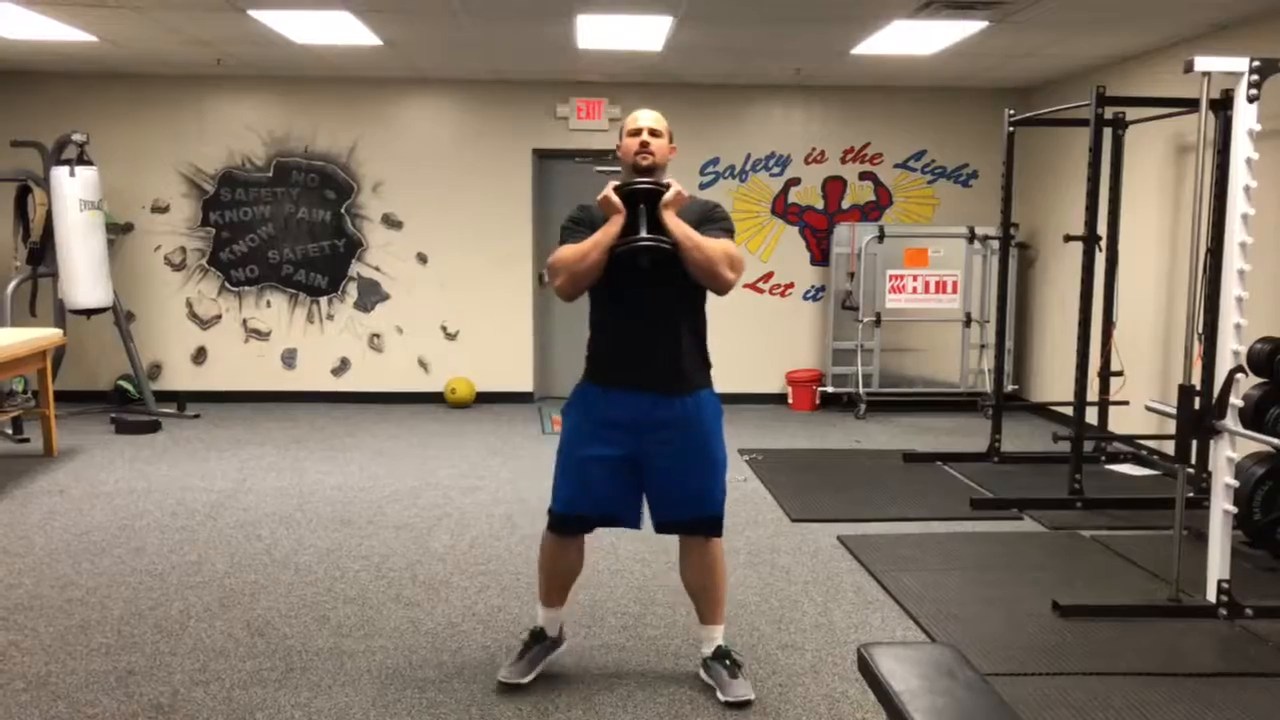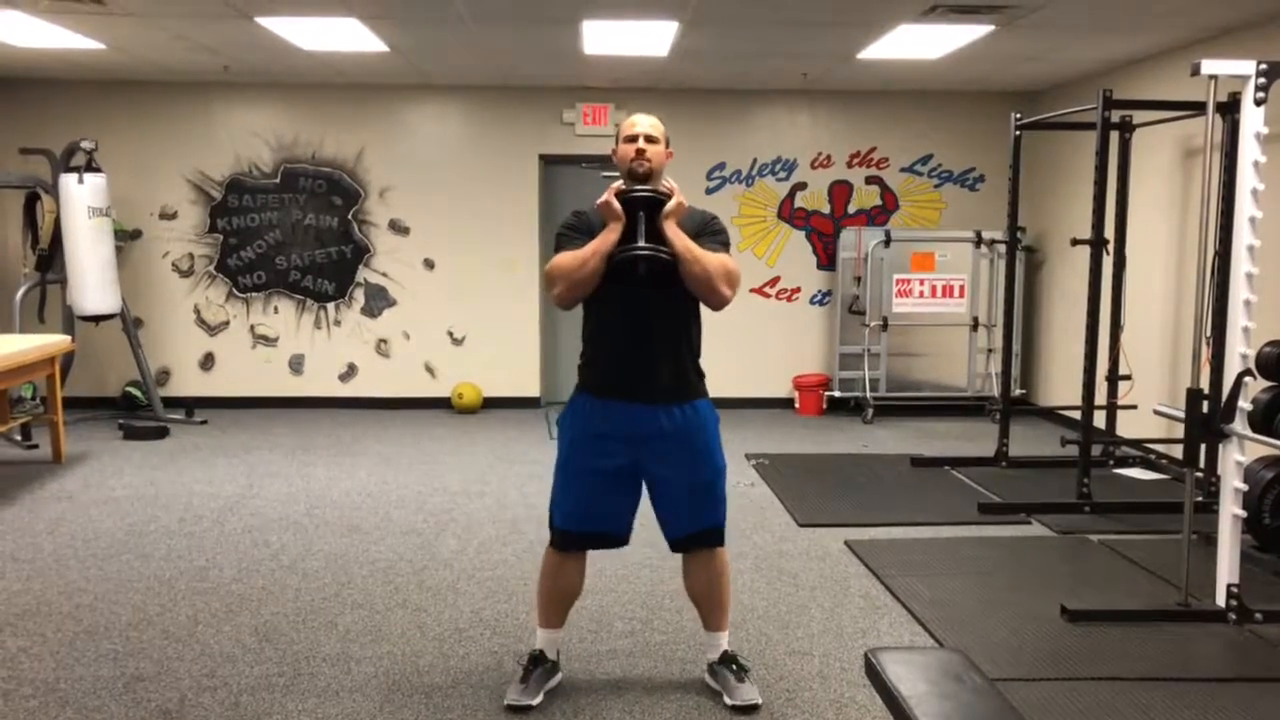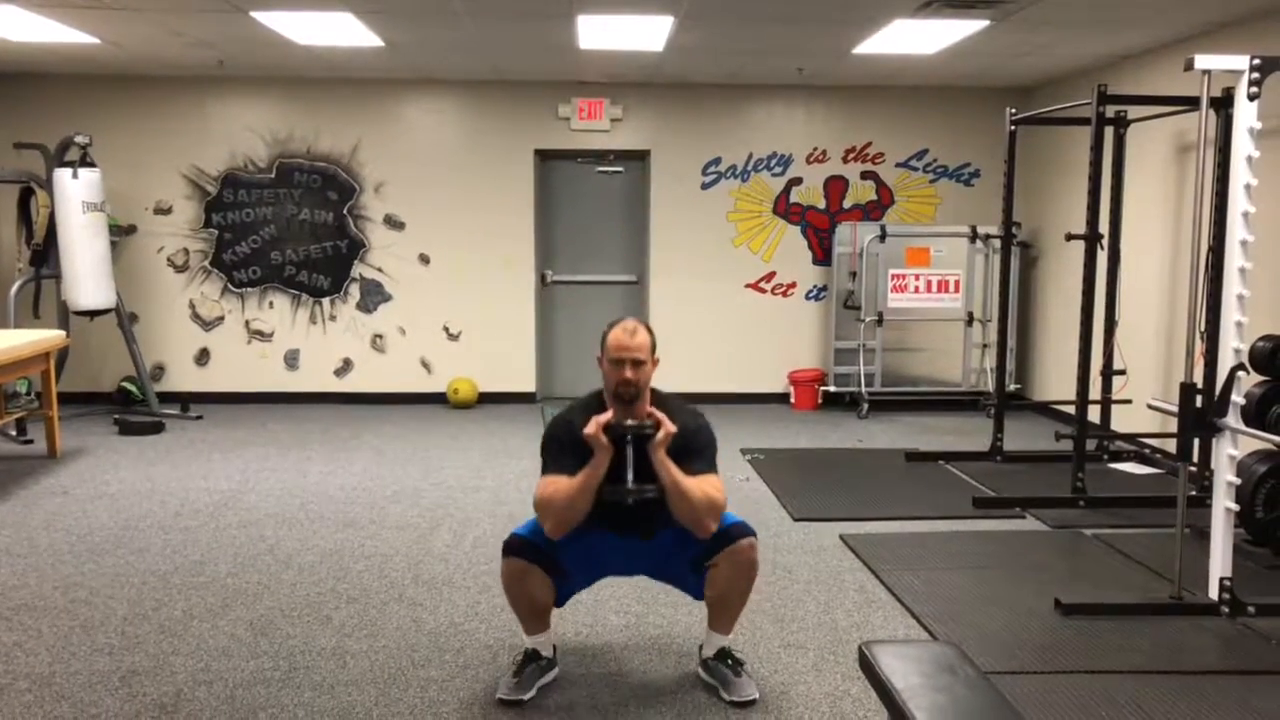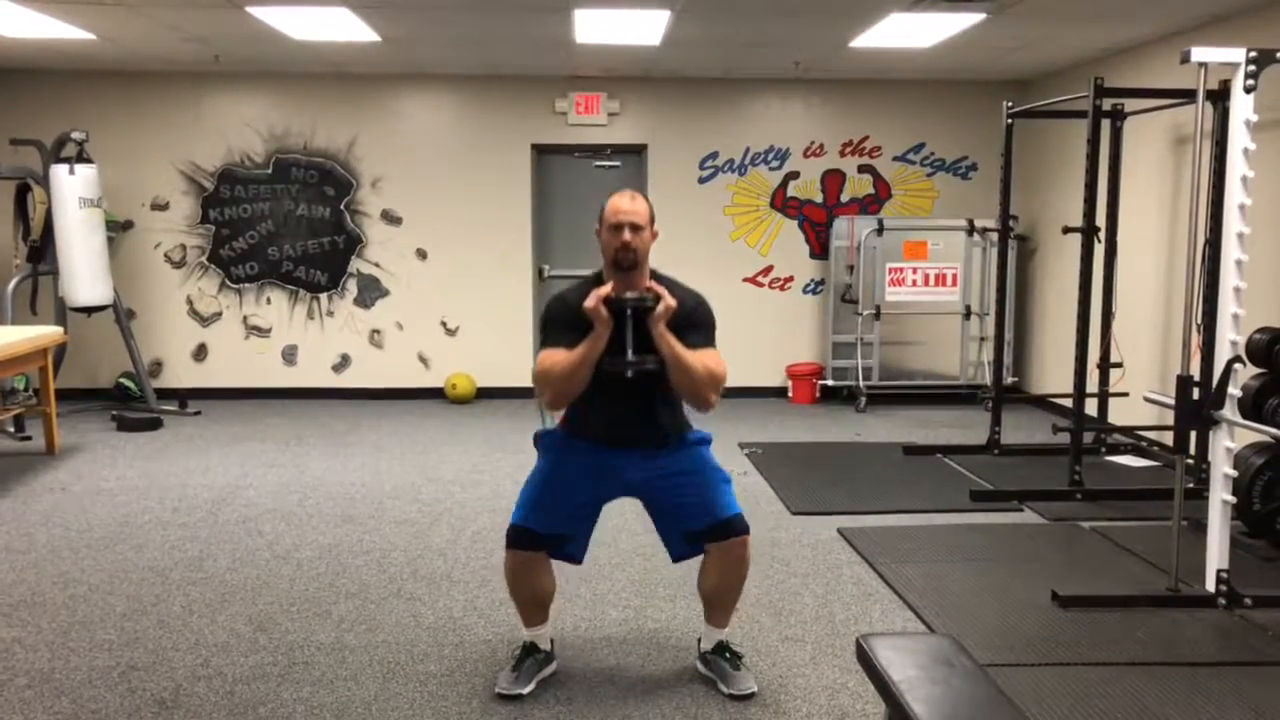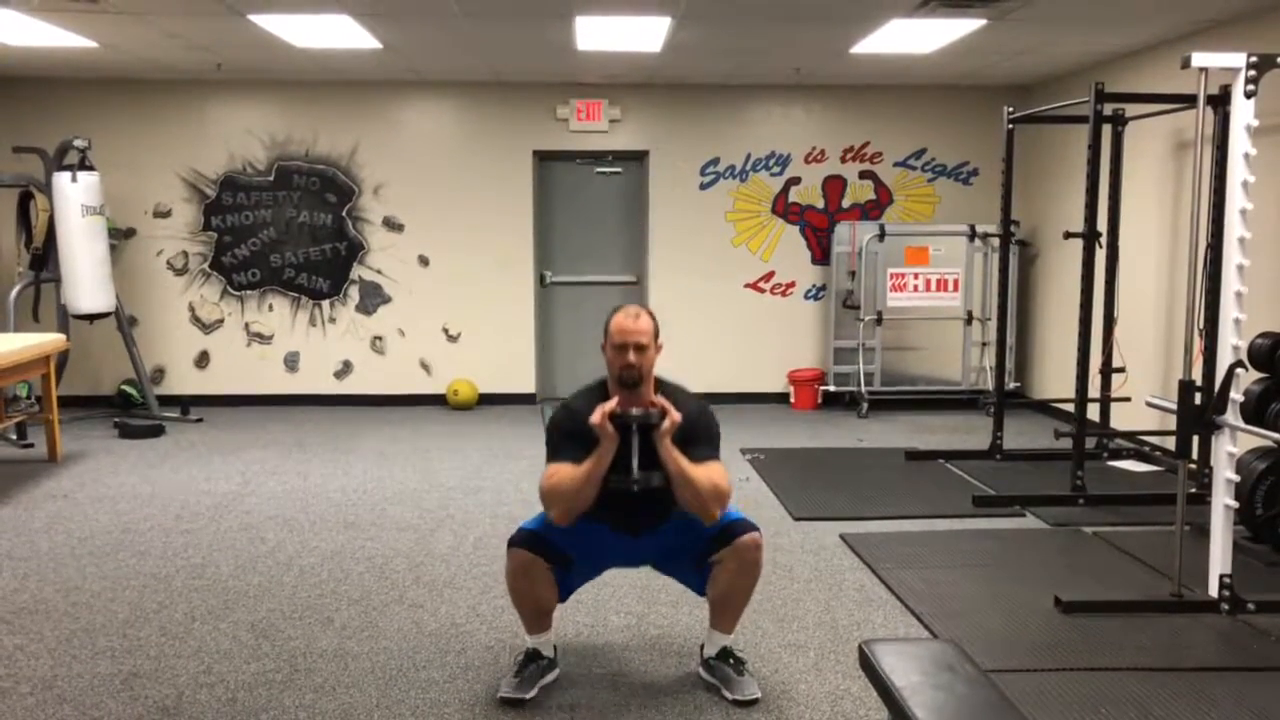
dt=1s
person 1, frame 1
left shoulder: (703, 213)
right shoulder: (591, 216)
left elbow: (725, 276)
right elbow: (563, 282)
left wrist: (670, 217)
right wrist: (616, 221)
left hip: (684, 398)
right hip: (604, 397)
left knee: (700, 526)
right knee: (567, 520)
left ankle: (714, 652)
right ankle: (546, 632)
person 1, frame 2
left shoulder: (700, 223)
right shoulder: (586, 222)
left elbow: (721, 292)
right elbow: (563, 290)
left wrist: (671, 226)
right wrist: (614, 227)
left hip: (681, 409)
right hip: (599, 409)
left knee: (703, 538)
right knee: (568, 538)
left ankle: (720, 657)
right ankle: (544, 656)
person 1, frame 3
left shoulder: (687, 425)
right shoulder: (570, 426)
left elbow: (707, 523)
right elbow: (553, 525)
left wrist: (660, 456)
right wrist: (600, 457)
left hip: (666, 535)
right hip: (591, 535)
left knee: (741, 546)
right knee: (518, 555)
left ankle: (715, 653)
right ankle: (539, 653)
person 1, frame 4
left shoulder: (685, 303)
right shoulder: (569, 304)
left elbow: (707, 394)
right elbow: (552, 395)
left wrist: (660, 330)
right wrist: (601, 331)
left hip: (669, 448)
right hip: (583, 448)
left knee: (731, 538)
right knee: (524, 542)
left ankle: (714, 647)
right ankle: (537, 647)
person 1, frame 5
left shoulder: (690, 412)
right shoulder: (575, 414)
left elbow: (712, 509)
right elbow: (559, 512)
left wrist: (665, 444)
right wrist: (605, 446)
left hip: (670, 525)
right hip: (594, 526)
left knee: (745, 544)
right knee: (524, 551)
left ankle: (716, 653)
right ankle: (540, 653)
